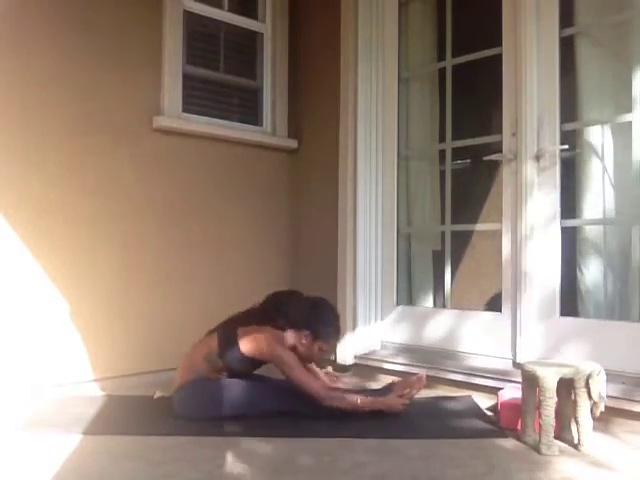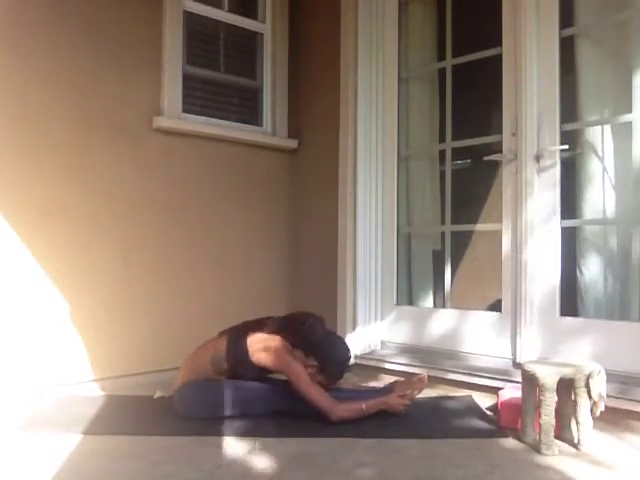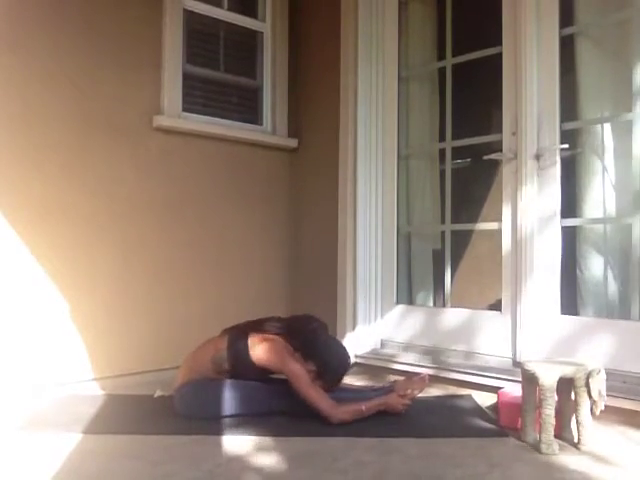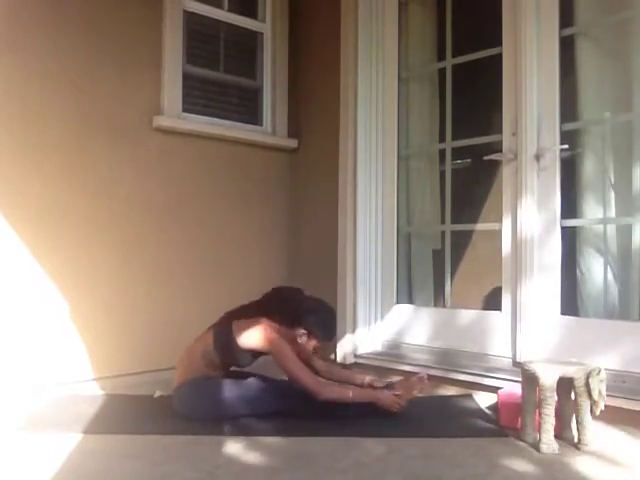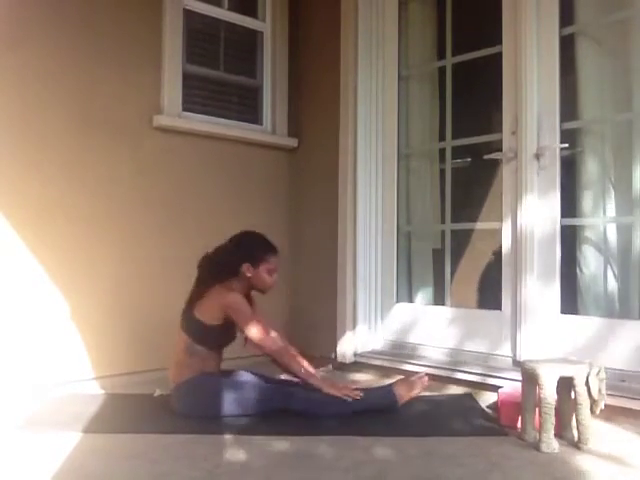
dt=0.5s
person 1, frame 1
left shoulder: (283, 334)
right shoulder: (272, 344)
left elbow: (324, 383)
right elbow: (326, 398)
left wrist: (378, 394)
right wrist: (379, 402)
left hip: (212, 384)
right hip: (194, 394)
left knee: (291, 391)
right knee: (285, 399)
person 1, frame 2
left shoulder: (295, 343)
right shoulder: (282, 355)
left elbow: (325, 389)
right elbow: (334, 411)
left wrist: (380, 392)
right wrist: (383, 403)
left hip: (212, 384)
right hip: (194, 393)
left knee: (295, 393)
right knee: (285, 398)
person 1, frame 3
left shoulder: (293, 343)
right shoulder: (284, 356)
left elbow: (323, 390)
right elbow: (334, 413)
left wrist: (379, 392)
right wrist: (383, 402)
left hip: (210, 383)
right hip: (195, 393)
right knee: (285, 399)
left ankle: (385, 391)
person 1, frame 4
left shoulder: (280, 326)
right shoulder: (270, 334)
left elbow: (317, 366)
right elbow: (318, 390)
left wrist: (363, 380)
right wrist: (372, 396)
left hip: (209, 383)
right hip: (194, 394)
left knee: (296, 390)
right knee: (287, 397)
left ankle: (387, 395)
right ankle: (389, 399)
person 1, frame 5
left shoulder: (237, 295)
right shoulder: (229, 299)
left elbow: (274, 339)
right elbow: (274, 350)
left wrist: (317, 376)
right wrist: (320, 383)
left hip: (206, 383)
right hip: (194, 392)
left knee: (292, 389)
right knee: (288, 398)
left ankle: (387, 395)
right ankle: (390, 396)
